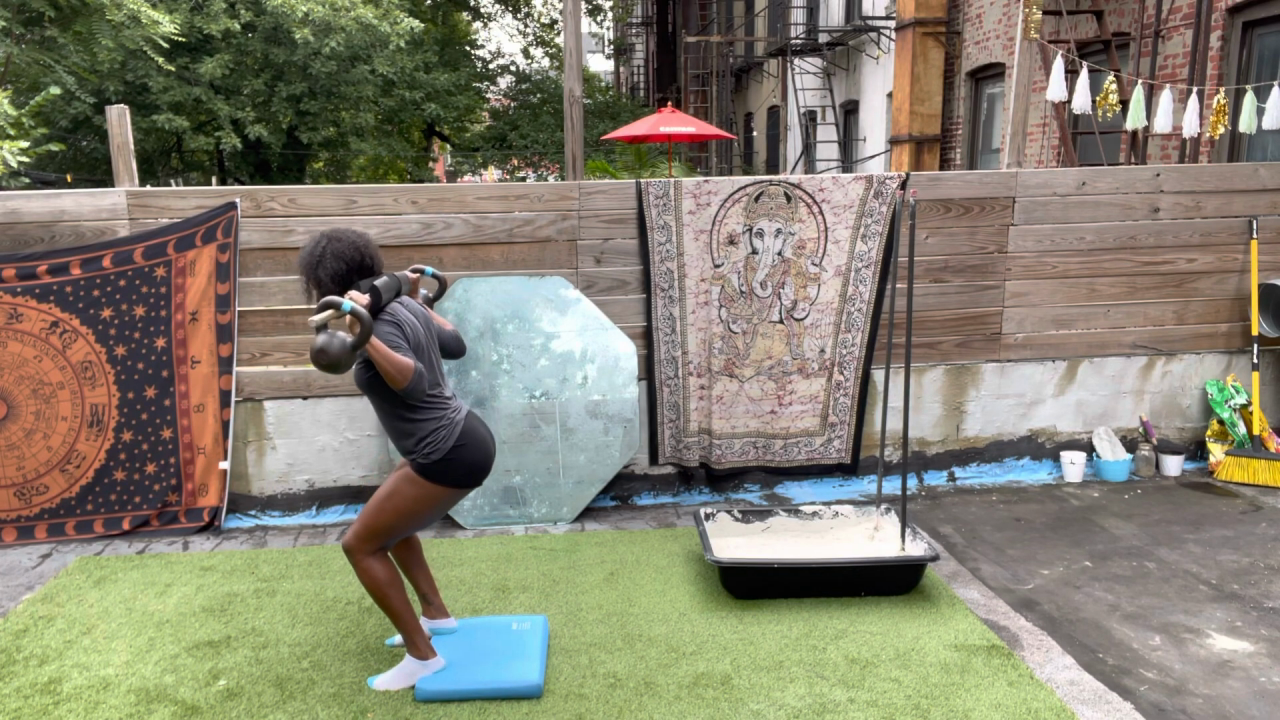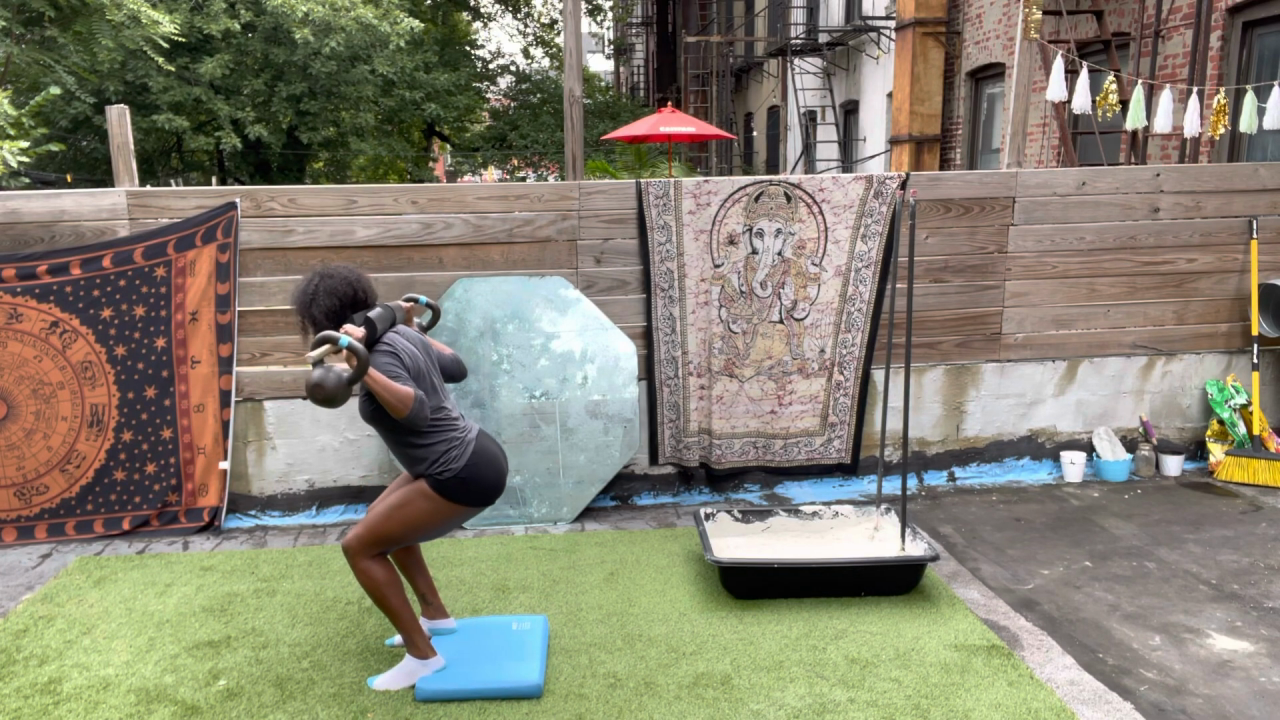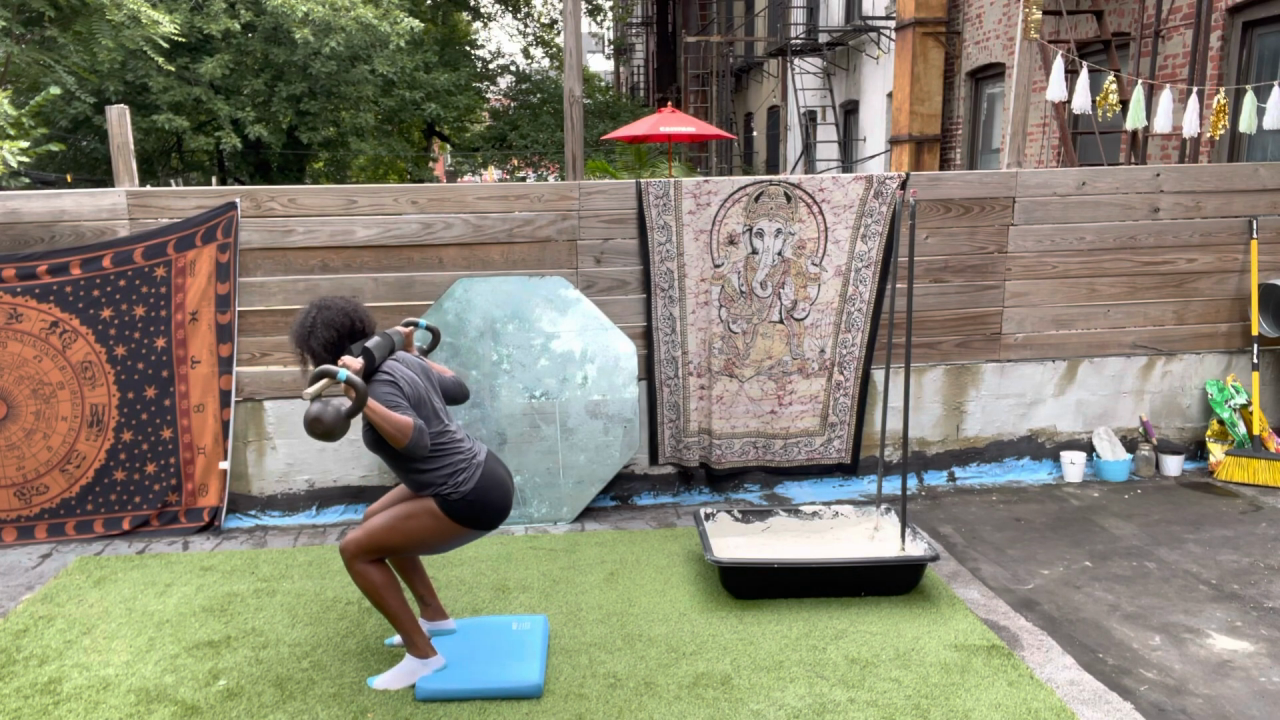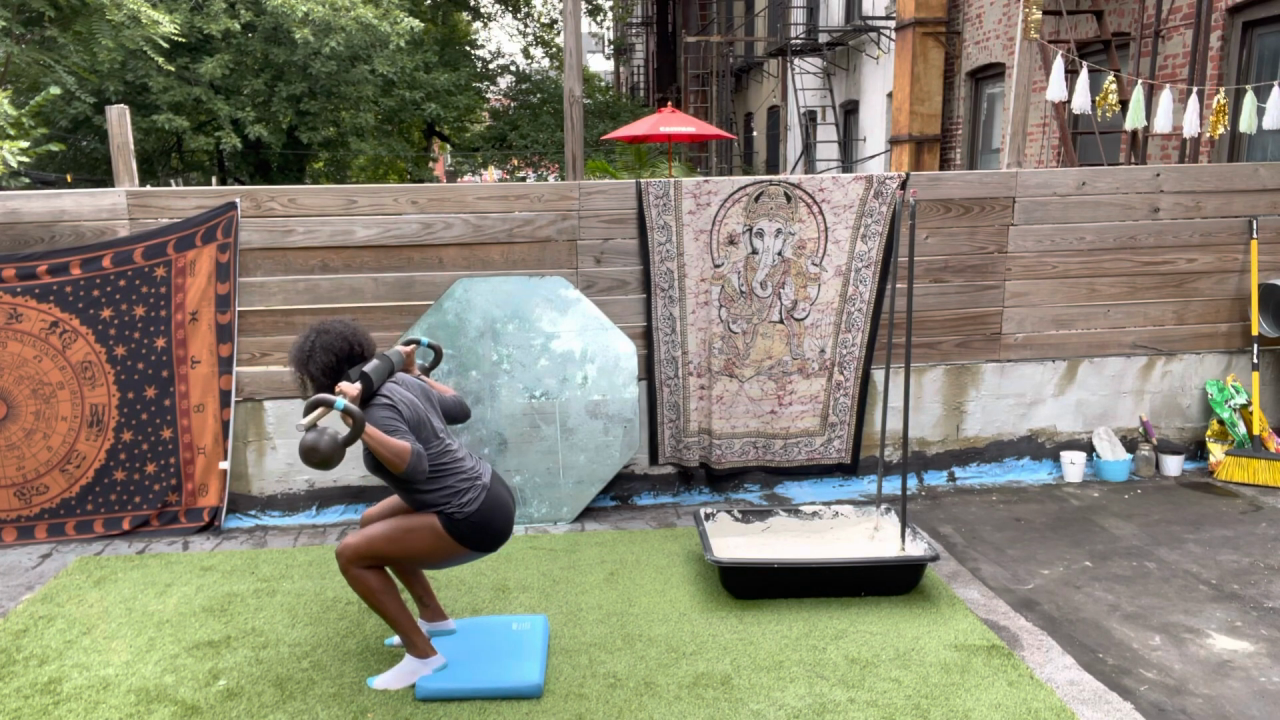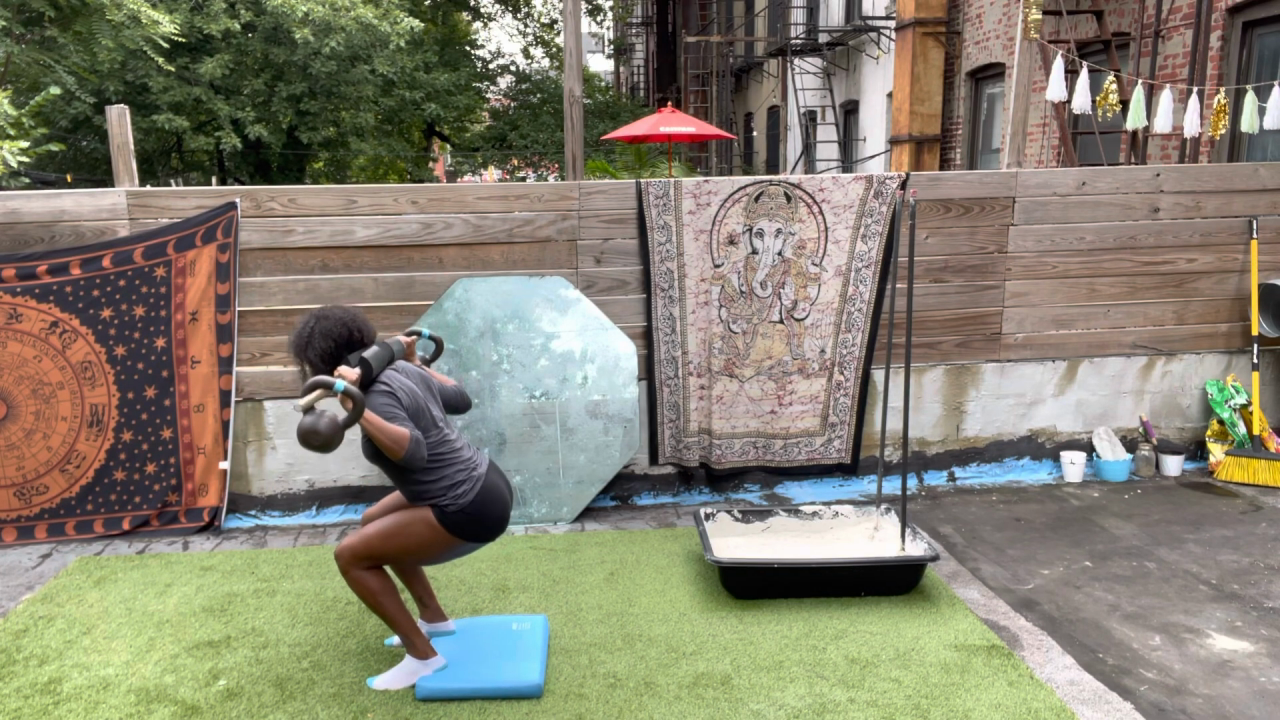
dt=0.5s
person 1, frame 1
left shoulder: (380, 323)
right shoulder: (403, 308)
left elbow: (416, 385)
right elbow: (456, 346)
left wrist: (363, 339)
left hip: (450, 457)
right hip: (464, 440)
left knee: (360, 544)
right knee: (387, 519)
left ankle: (422, 655)
right ankle: (436, 615)
person 1, frame 2
left shoulder: (379, 356)
right shoulder: (400, 336)
left elbow: (418, 412)
right elbow: (456, 369)
left wrist: (361, 369)
left hip: (466, 477)
right hip: (474, 457)
left knee: (359, 545)
right knee: (383, 519)
left ankle: (422, 655)
right ankle: (435, 615)
person 1, frame 3
left shoulder: (379, 385)
right shoulder: (401, 363)
left elbow: (417, 442)
right elbow: (459, 391)
left wrist: (361, 401)
left hip: (473, 500)
right hip: (481, 476)
left knee: (356, 548)
right knee: (376, 522)
left ankle: (422, 654)
right ankle: (434, 616)
person 1, frame 4
left shoulder: (378, 409)
right shoulder: (403, 383)
left elbow: (415, 467)
right elbow: (460, 410)
left wrist: (359, 426)
left hip: (475, 521)
right hip: (485, 495)
left knee: (352, 553)
right knee: (372, 525)
left ankle: (422, 654)
right ankle: (434, 618)
person 1, frame 5
left shoulder: (376, 396)
right shoulder: (401, 372)
left elbow: (414, 453)
right elbow: (461, 400)
left wrist: (357, 411)
left hip: (471, 511)
right hip: (485, 486)
left knee: (351, 554)
right knee: (373, 525)
left ankle: (423, 655)
right ankle: (434, 618)
